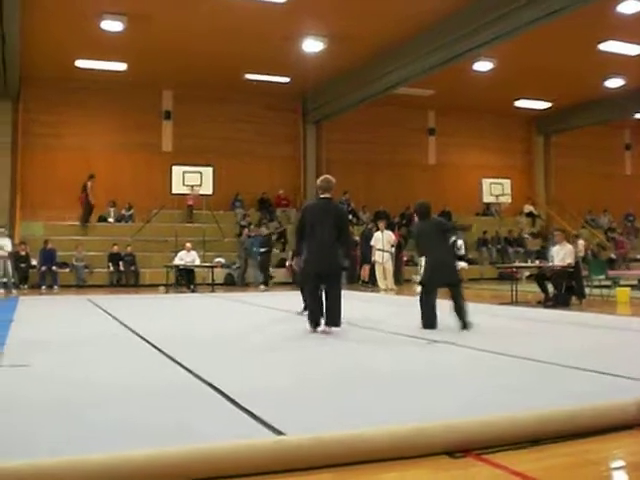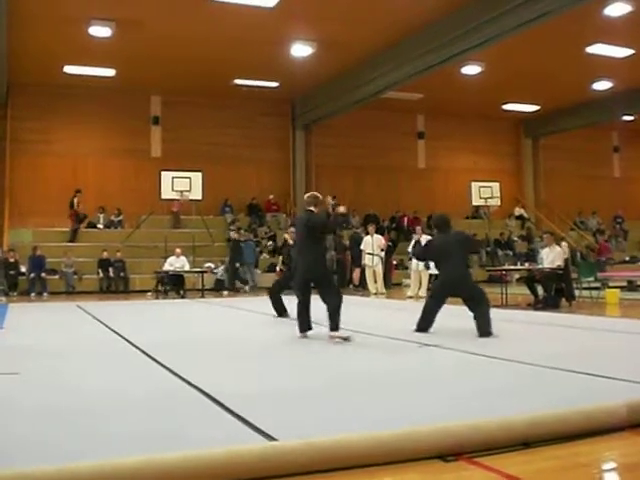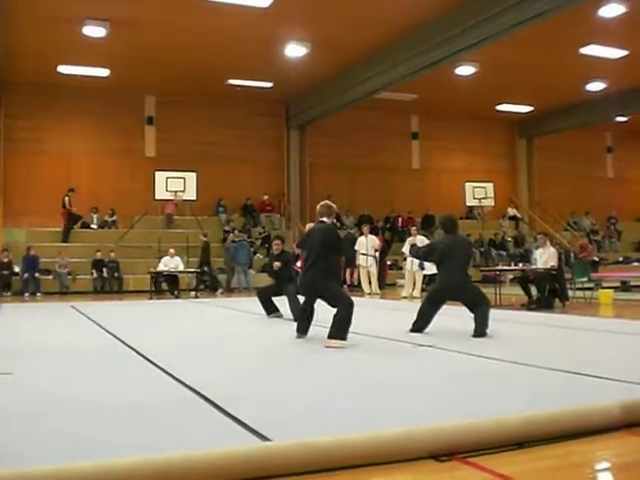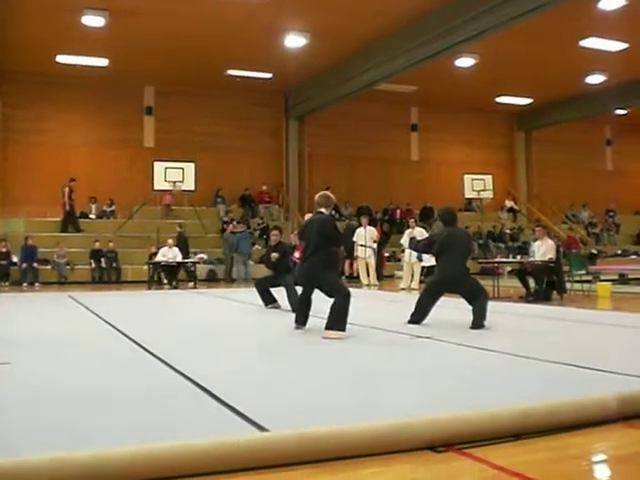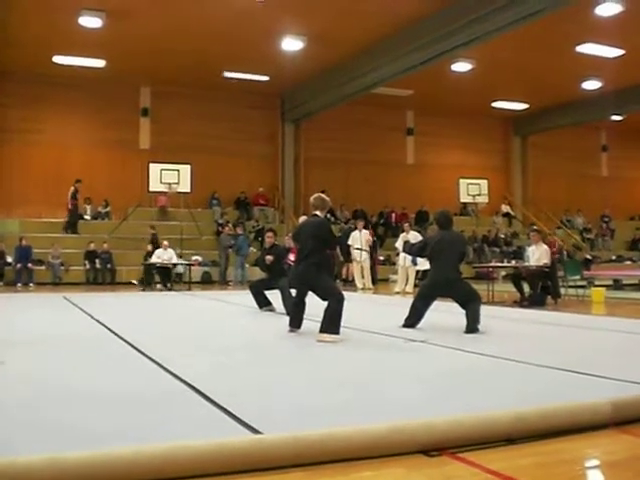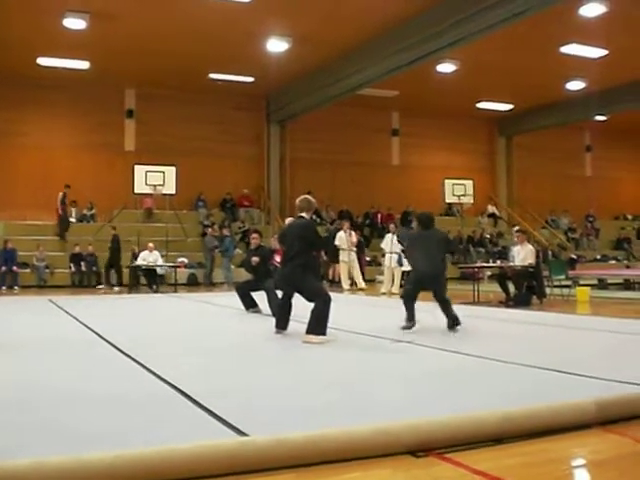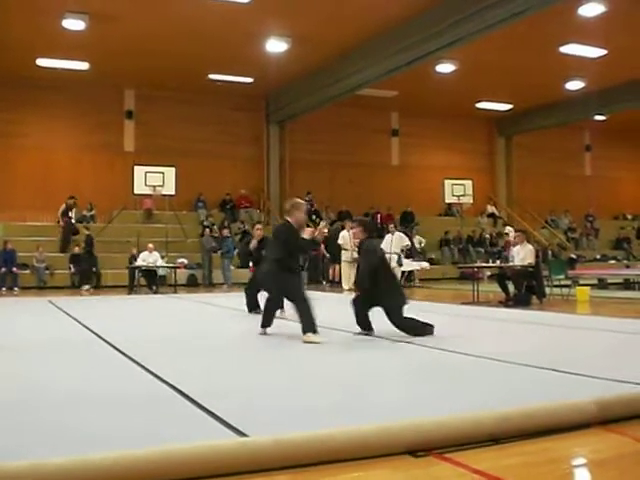
dt=0.5s
person 1, frame 1
left shoulder: (308, 208)
right shoulder: (338, 209)
left elbow: (299, 232)
right elbow: (345, 235)
left wrist: (299, 251)
right wrist: (344, 254)
left hip: (312, 256)
right hip: (332, 257)
left knee: (312, 291)
right knee: (333, 292)
left ankle: (314, 324)
right ankle: (329, 324)
person 1, frame 2
left shoulder: (299, 218)
right shoulder: (316, 217)
right elbow: (330, 227)
left wrist: (330, 212)
right wrist: (339, 213)
left hip: (300, 265)
right hip: (316, 265)
left knee: (303, 298)
right knee: (334, 296)
left ankle: (303, 329)
right ankle: (334, 330)
person 1, frame 3
left shoulder: (312, 230)
right shoulder: (330, 229)
left elbow: (301, 245)
right elbow: (340, 251)
left hip: (308, 277)
right hip: (322, 278)
left knee: (309, 302)
right knee: (346, 303)
left ankle: (301, 330)
right ankle: (334, 338)
person 1, frame 4
left shoulder: (310, 220)
right shoulder: (328, 220)
left elbow: (301, 236)
right elbow: (338, 242)
left hip: (306, 266)
right hip: (319, 267)
left knee: (306, 292)
right knee: (343, 294)
left ankle: (300, 322)
right ankle: (332, 329)
person 1, frame 5
left shoulder: (304, 223)
right shoulder: (323, 223)
left elbow: (295, 238)
right elbow: (333, 246)
left hip: (300, 268)
right hip: (314, 270)
left knee: (300, 295)
right knee: (336, 297)
left ankle: (294, 325)
right ankle: (327, 332)
person 1, frame 6
left shoulder: (290, 225)
right shoulder: (308, 225)
left elbow: (282, 240)
right elbow: (319, 246)
left hip: (287, 270)
right hip: (300, 271)
left knee: (286, 296)
right knee: (323, 298)
left ankle: (280, 326)
right ankle: (313, 333)
person 1, frame 7
left shoulder: (291, 228)
right shoulder: (283, 229)
left elbow: (299, 248)
right elbow: (299, 249)
left wrist: (313, 238)
right wrist: (305, 238)
left hip: (273, 272)
right hip: (278, 273)
left knee: (274, 298)
right knee: (300, 300)
left ankle: (265, 327)
right ankle: (309, 333)
person 2, frame 1
left shoulder: (416, 229)
right shoulder: (438, 223)
right elbow: (452, 228)
left hip: (431, 265)
right hip: (448, 263)
left knee: (427, 294)
right knee: (456, 293)
left ankle: (429, 323)
right ankle: (464, 321)
person 2, frame 2
left shoulder: (433, 243)
right shoulder: (460, 236)
left elbow: (418, 255)
right elbow: (475, 248)
left hip: (445, 279)
right hip: (463, 278)
left knee: (433, 301)
right knee: (481, 302)
left ankle: (422, 327)
right ankle: (484, 330)
person 2, frame 3
left shoulder: (438, 243)
right shoulder: (466, 242)
left elbow: (421, 253)
right elbow: (468, 259)
left wrist: (413, 245)
left hip: (443, 282)
right hip: (462, 282)
left knee: (429, 303)
right knee: (482, 304)
left ankle: (417, 327)
right ankle: (480, 331)
person 2, frame 4
left shoulder: (437, 236)
right shoulder: (465, 235)
left elbow: (420, 247)
right elbow: (468, 252)
left wrist: (412, 240)
left hip: (442, 275)
right hip: (460, 274)
left knee: (427, 295)
right knee: (480, 296)
left ankle: (415, 318)
right ankle: (477, 322)
person 2, frame 5
left shoulder: (431, 239)
right shoulder: (460, 238)
left elbow: (414, 250)
right elbow: (462, 257)
left wrist: (406, 243)
left hip: (435, 278)
right hip: (453, 278)
left knee: (421, 299)
right knee: (473, 300)
left ankle: (409, 322)
right ankle: (472, 326)
person 2, frame 6
left shoulder: (412, 236)
right shoulder: (441, 235)
right elbow: (453, 250)
left hip: (418, 273)
right hip: (437, 273)
left knee: (407, 297)
right knee: (441, 298)
left ankle: (410, 319)
right ankle: (453, 322)
person 2, frame 7
left shoulder: (369, 246)
right shoulder: (368, 245)
left elbow: (366, 268)
left hip: (388, 289)
right hip: (379, 287)
left knee: (397, 319)
right knee: (358, 303)
left ankle: (425, 328)
right ankle: (367, 328)
